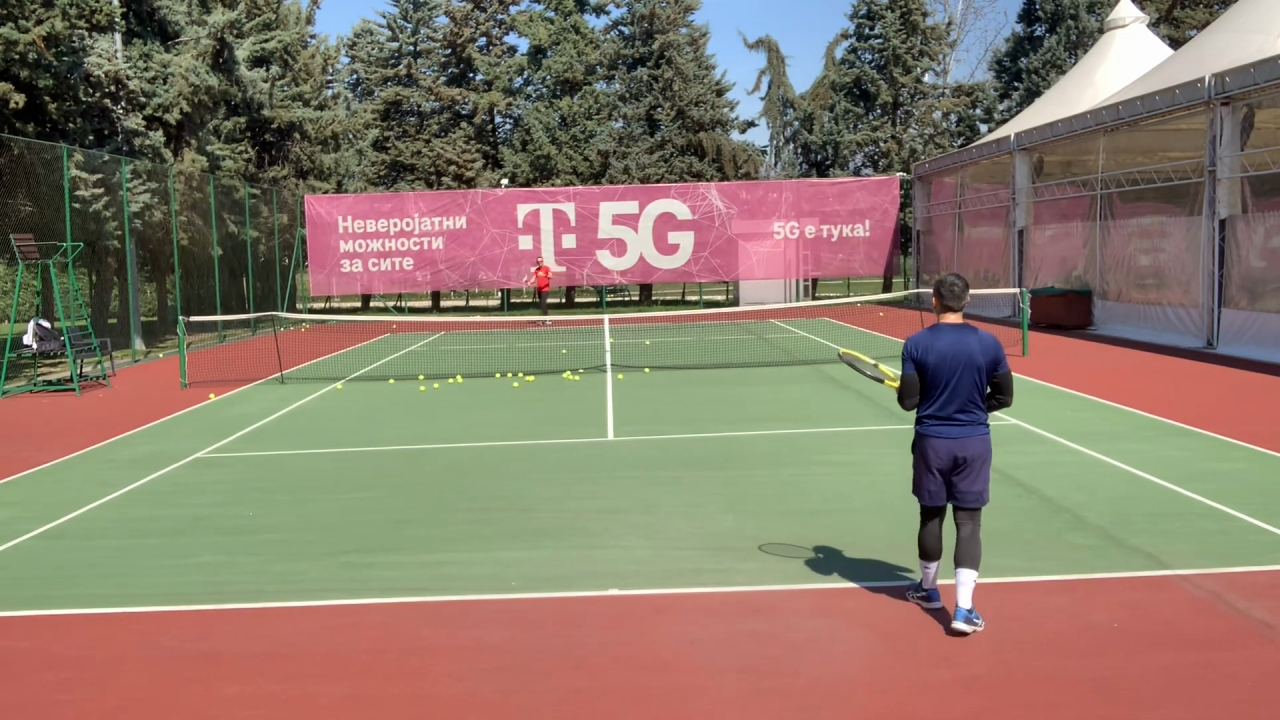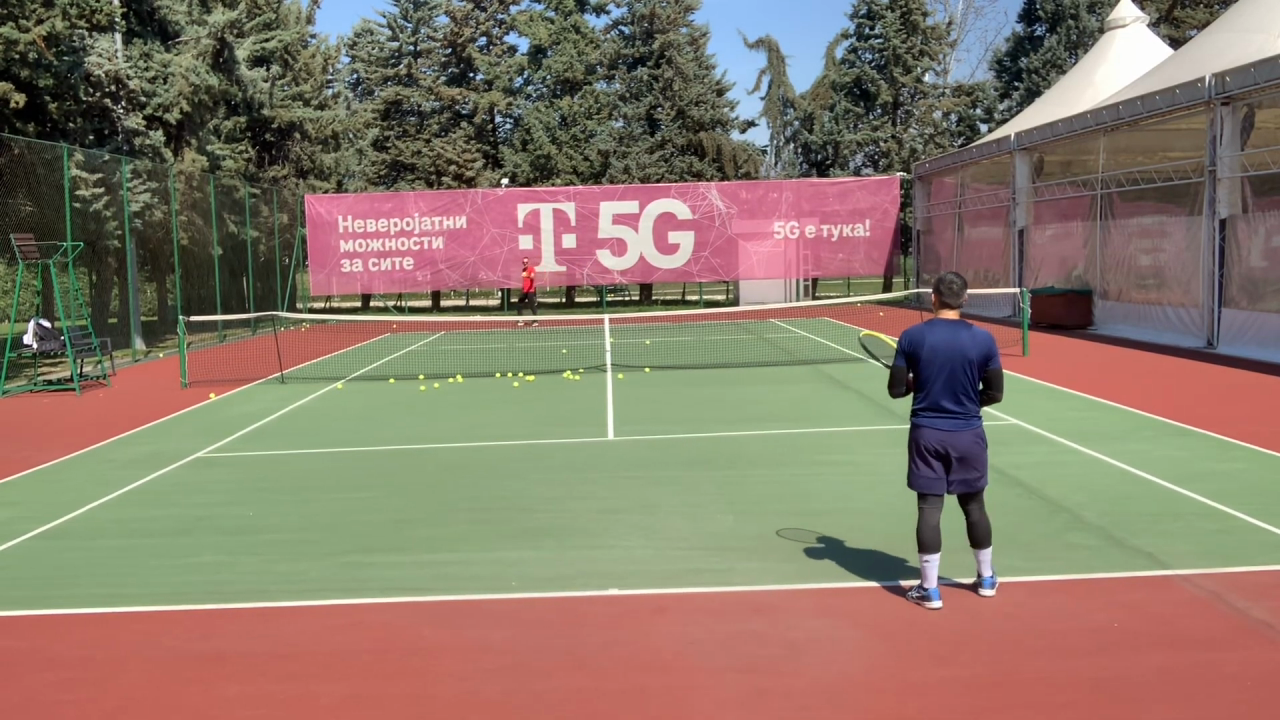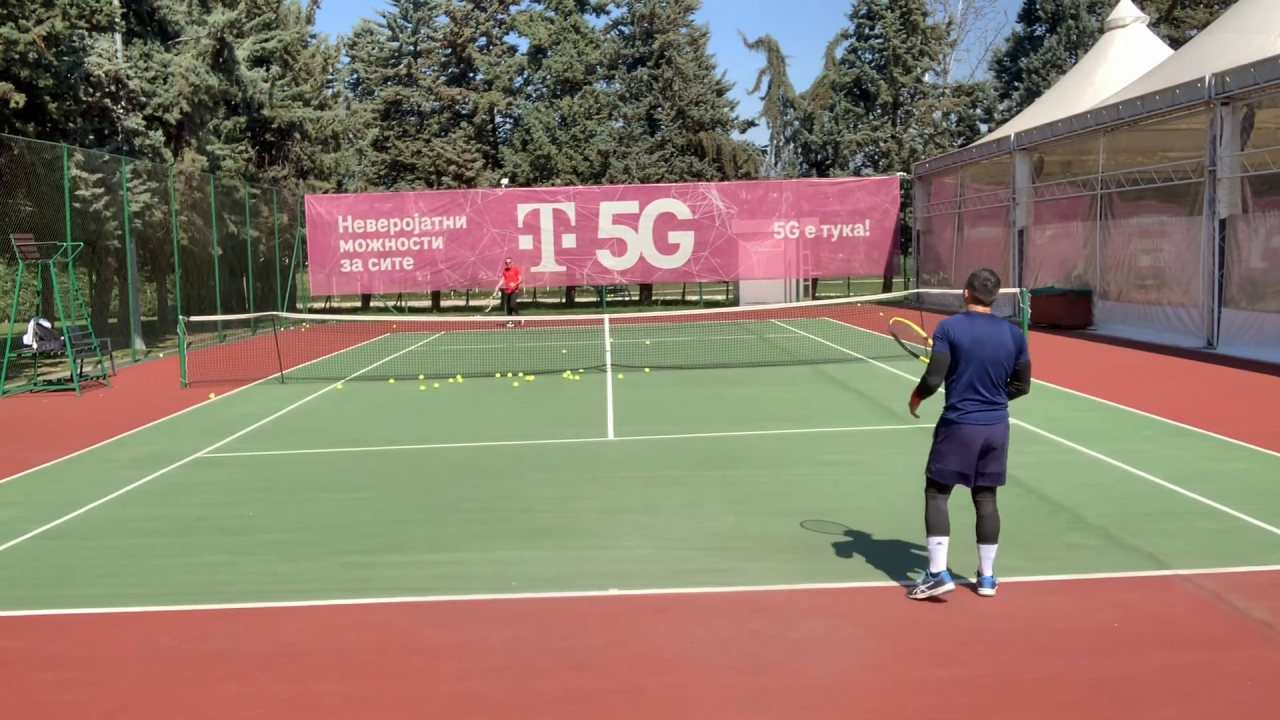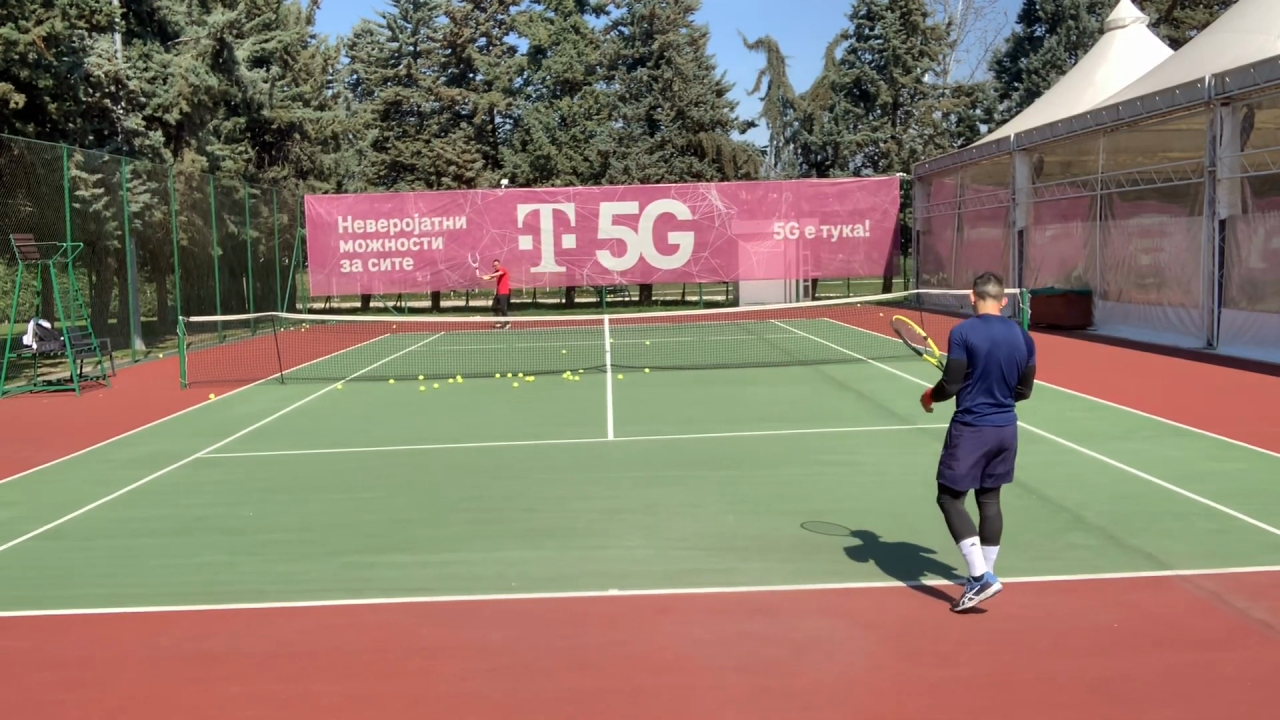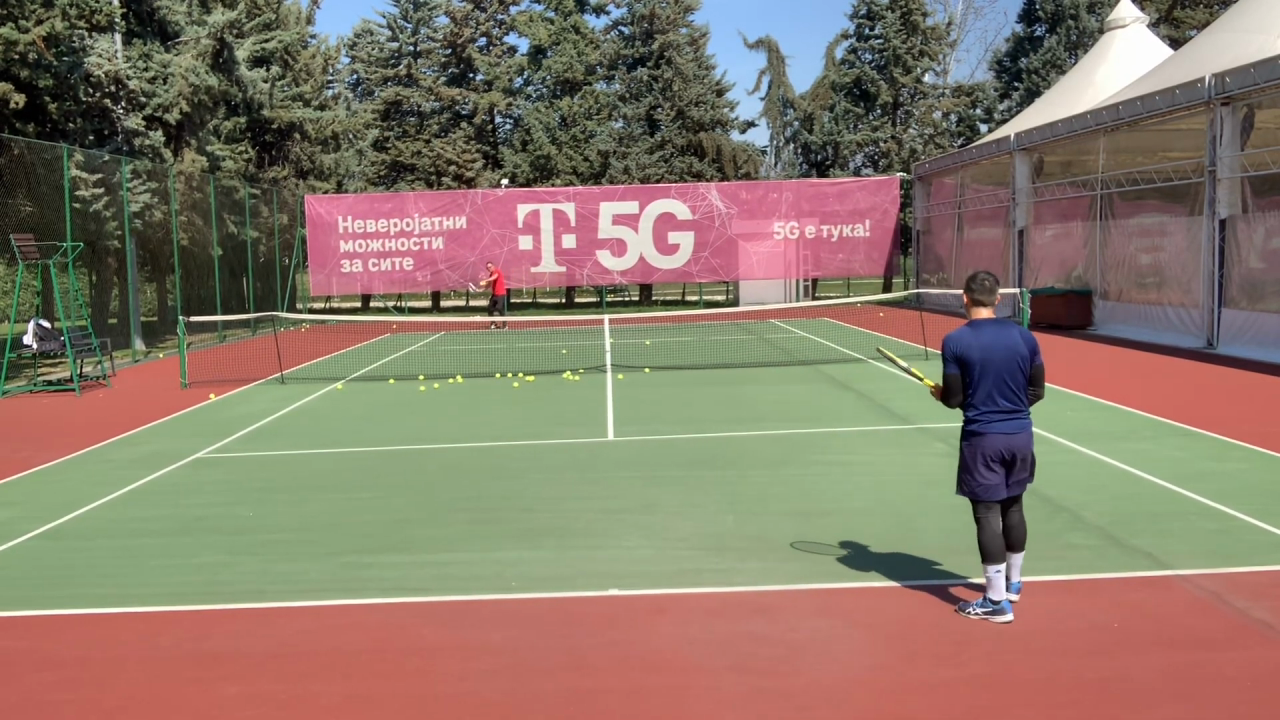
dt=0.5s
person 1, frame 1
left shoulder: (916, 344)
right shoulder: (989, 343)
left elbow: (908, 401)
right elbow: (1004, 397)
left wrist: (900, 392)
left hip: (931, 442)
right hip: (974, 443)
left knee: (930, 516)
right knee: (968, 525)
left ankle: (928, 590)
right ankle: (964, 609)
person 1, frame 2
left shoulder: (912, 337)
right shoulder: (983, 339)
left elbow: (896, 389)
right elbow: (994, 394)
left hip: (926, 434)
right hip: (968, 435)
left knee: (929, 509)
right knee: (974, 506)
left ankle: (929, 589)
right ankle: (986, 579)
person 1, frame 3
left shoulder: (949, 328)
right shoulder: (1014, 334)
left elbow: (933, 379)
right elbow: (1022, 385)
left wrist: (916, 396)
left hip: (958, 426)
right hip: (996, 427)
left knee: (937, 494)
right knee: (986, 499)
left ankle: (937, 573)
right ankle: (987, 577)
person 1, frame 4
left shoulder: (963, 332)
right shoulder: (1023, 337)
left elbow: (950, 386)
right elbow: (1024, 389)
left wrist: (929, 395)
left hip: (970, 429)
right hip: (1005, 429)
left knee: (950, 499)
right knee: (989, 499)
left ankle: (981, 576)
right ankle: (984, 571)
person 1, frame 5
left shoulder: (955, 341)
right shoulder: (1024, 336)
left elbow: (953, 399)
right elbow: (1038, 390)
left wrist: (938, 392)
left hip: (981, 439)
right hip: (1021, 435)
left knee: (987, 515)
right knee: (1012, 508)
left ankle: (996, 601)
right ankle: (1013, 582)
